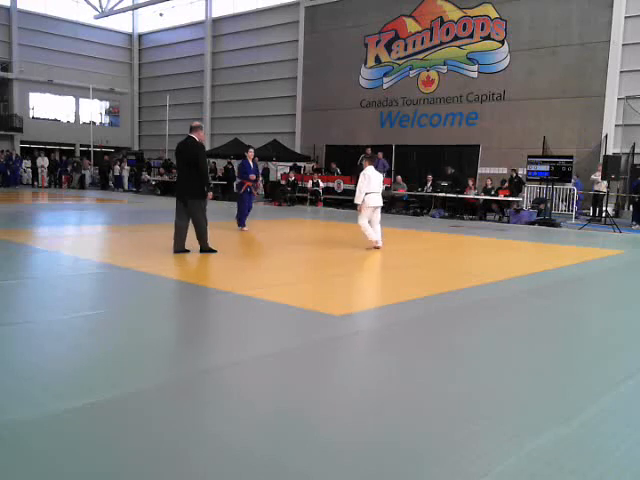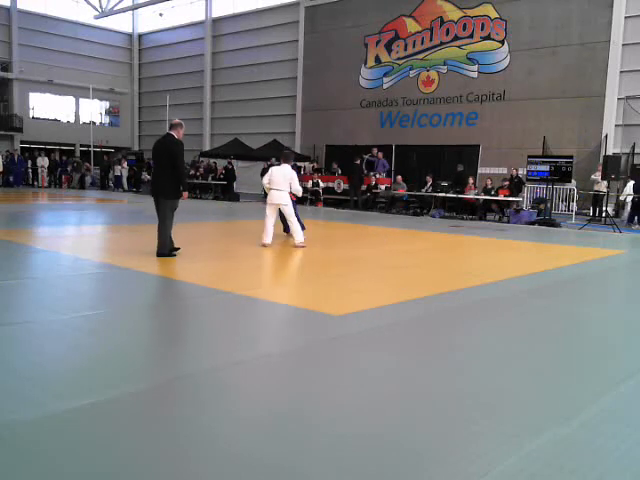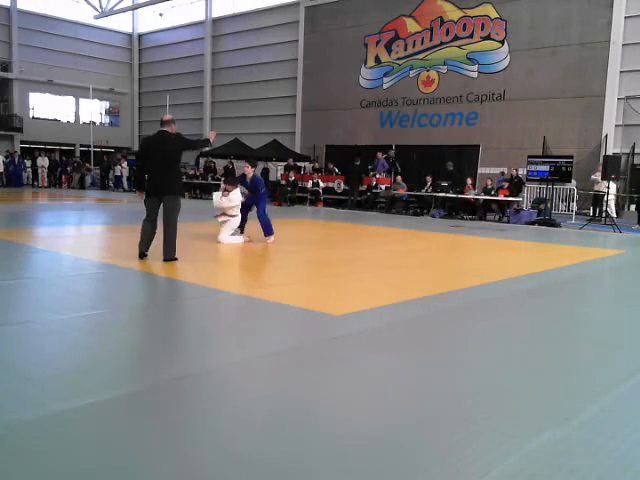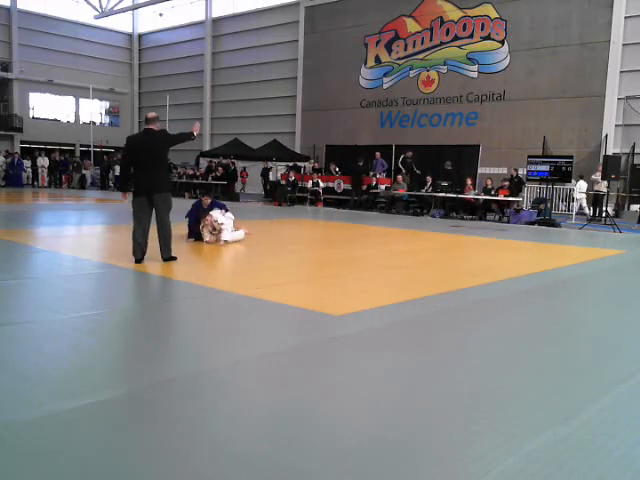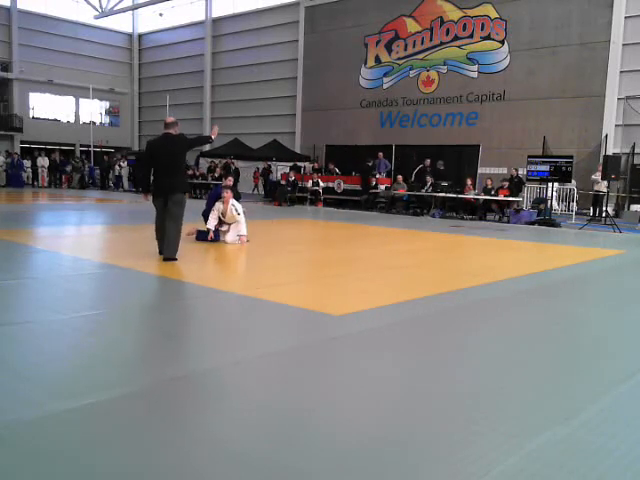
dt=1s
person 1, frame 1
left shoulder: (180, 145)
right shoulder: (198, 146)
left elbow: (179, 166)
right elbow: (203, 170)
right wrist: (208, 189)
left hip: (181, 188)
right hip: (195, 189)
left knee: (181, 218)
right knee: (200, 219)
left ankle: (178, 246)
right ankle: (204, 246)
person 1, frame 2
left shoulder: (158, 143)
right shoulder: (176, 143)
left elbow: (156, 164)
right elbow: (180, 168)
right wrist: (184, 188)
left hip: (157, 186)
right hip: (170, 187)
left knee: (164, 217)
right knee: (166, 218)
left ankle: (168, 245)
right ankle: (162, 249)
person 1, frame 3
left shoulder: (147, 141)
right shoulder: (177, 139)
left elbow: (140, 165)
right elbow: (195, 144)
left wrist: (140, 187)
right wrist: (209, 140)
left hip: (153, 187)
right hip: (171, 187)
left knee: (150, 219)
right knee: (171, 221)
left ankle: (142, 250)
right ankle: (169, 254)
person 1, frame 4
left shoulder: (132, 140)
right shoulder: (162, 137)
left elbow: (125, 165)
right elbow: (179, 137)
left wrist: (124, 187)
right wrist: (193, 133)
left hip: (141, 187)
right hip: (160, 186)
left knee: (141, 222)
right knee: (163, 220)
left ankle: (138, 255)
right ankle: (166, 254)
person 1, frame 5
left shoulder: (152, 144)
right shoulder: (181, 141)
left elbow: (146, 168)
right elbow: (197, 141)
left wrist: (145, 189)
right wrist: (211, 136)
left hip: (159, 188)
right hip: (177, 188)
left knee: (161, 219)
right knee: (174, 221)
left ankle: (162, 248)
right ankle: (169, 253)
